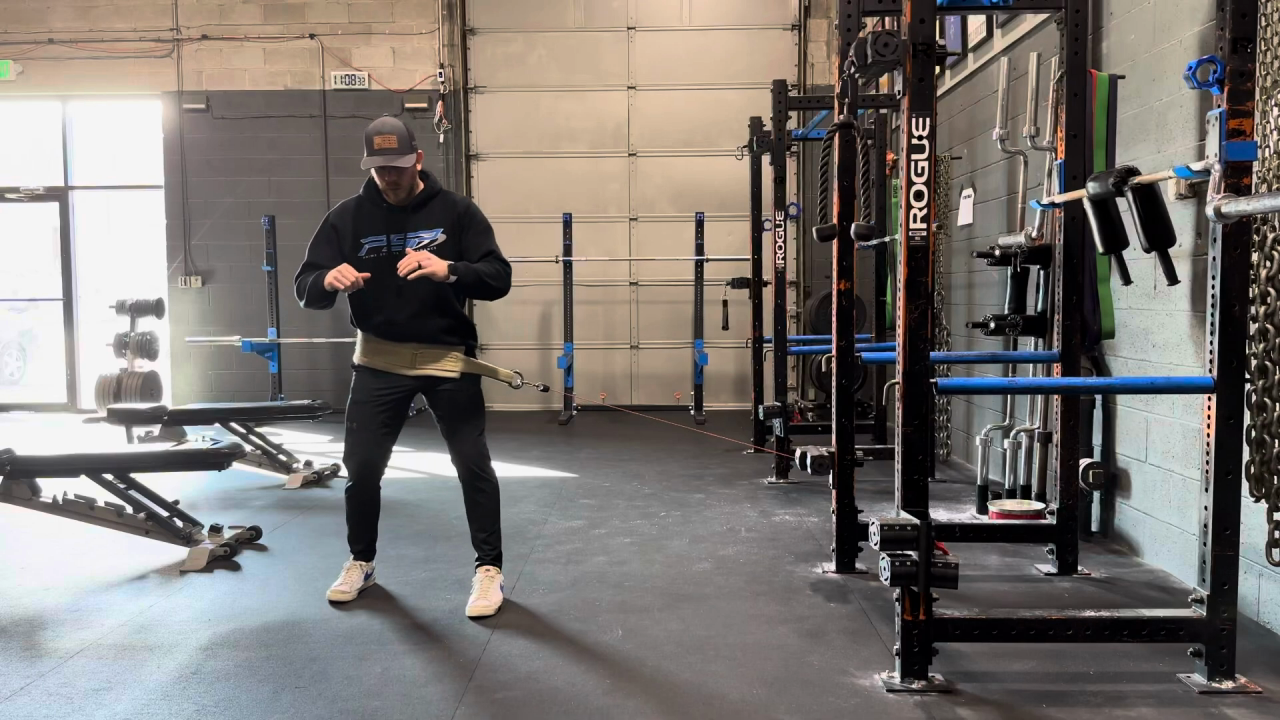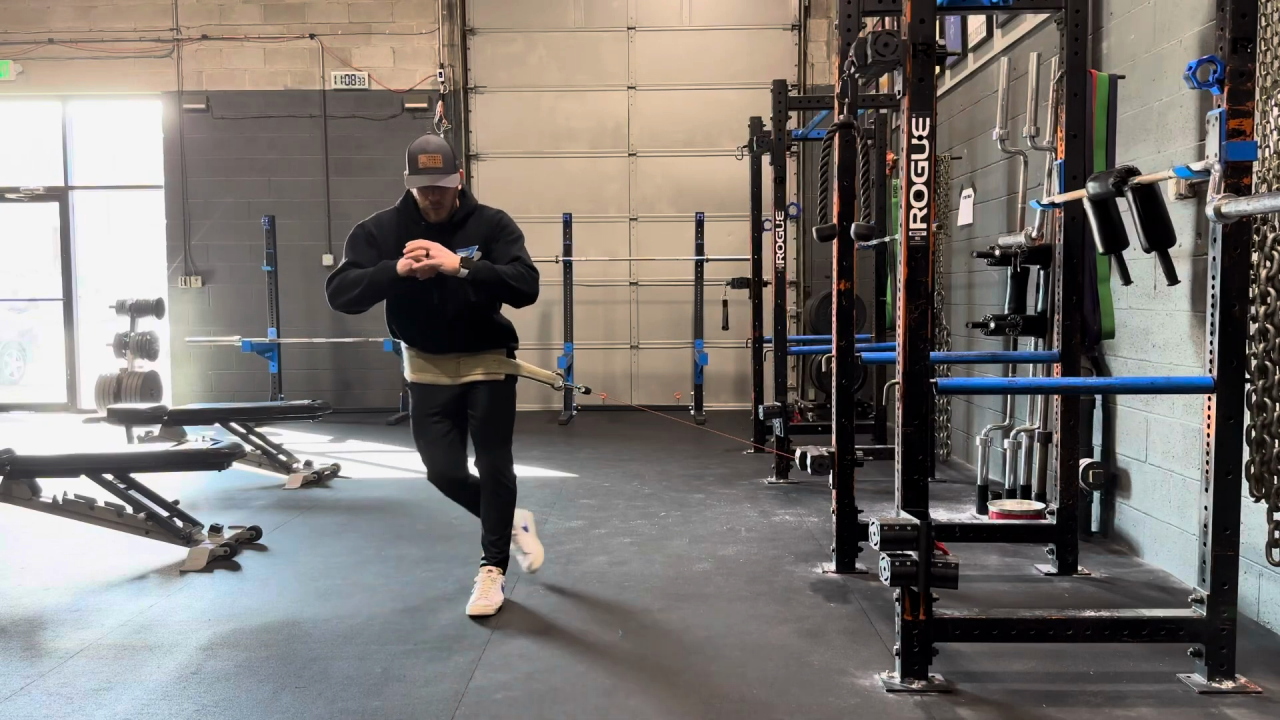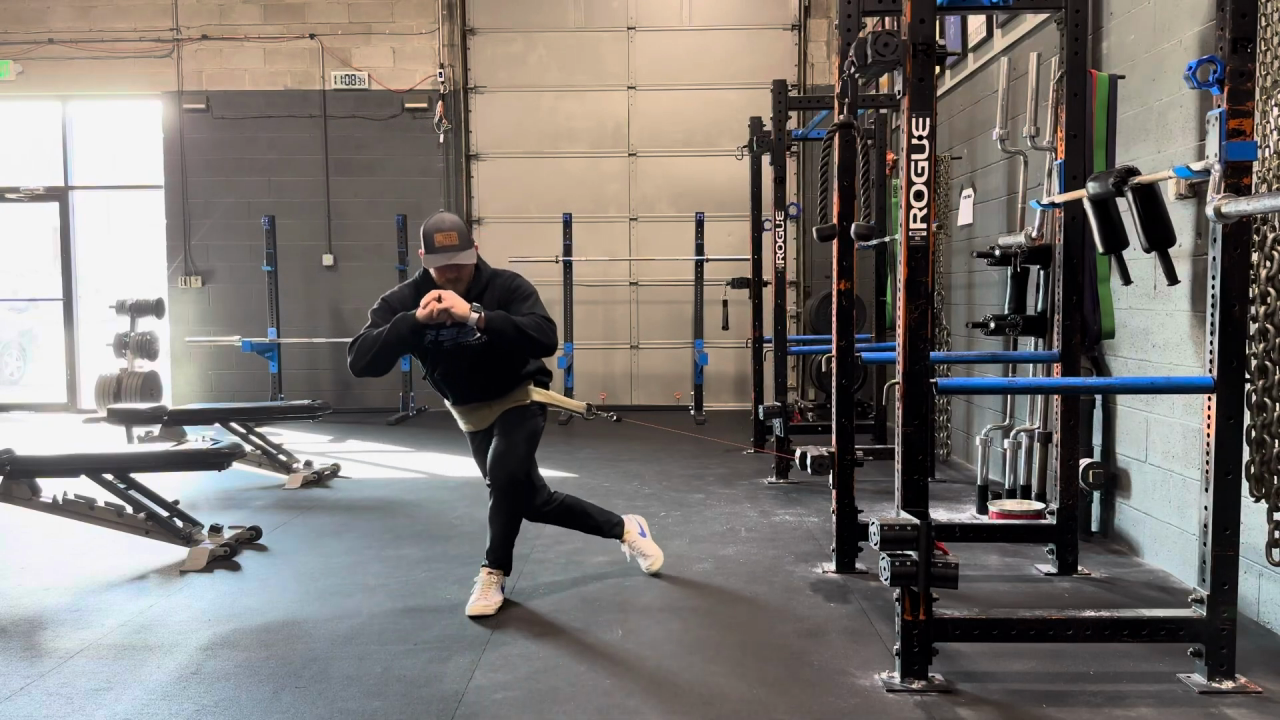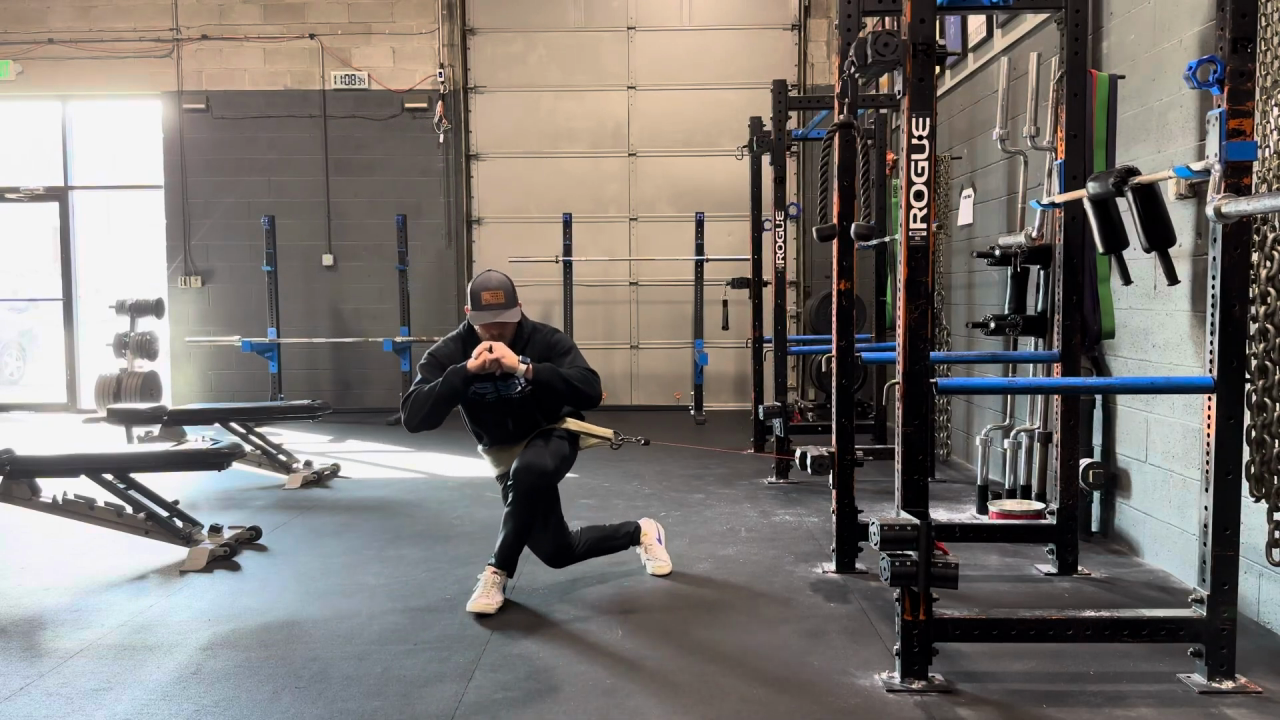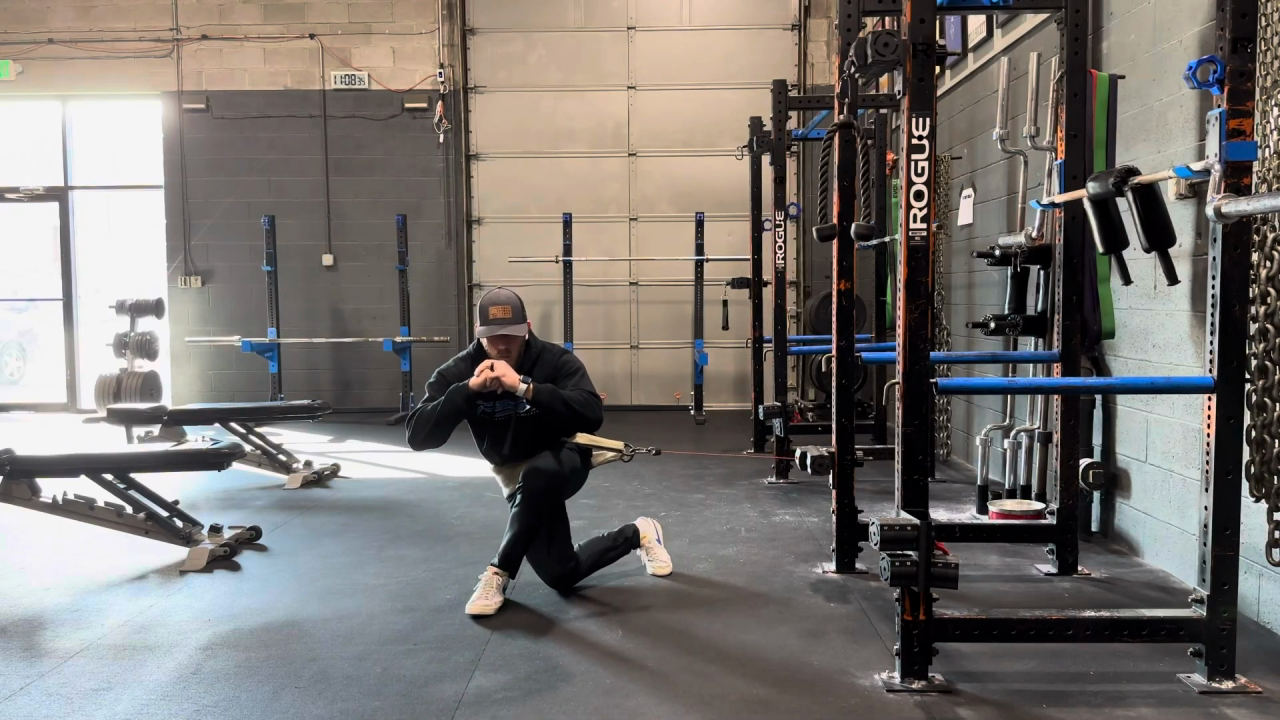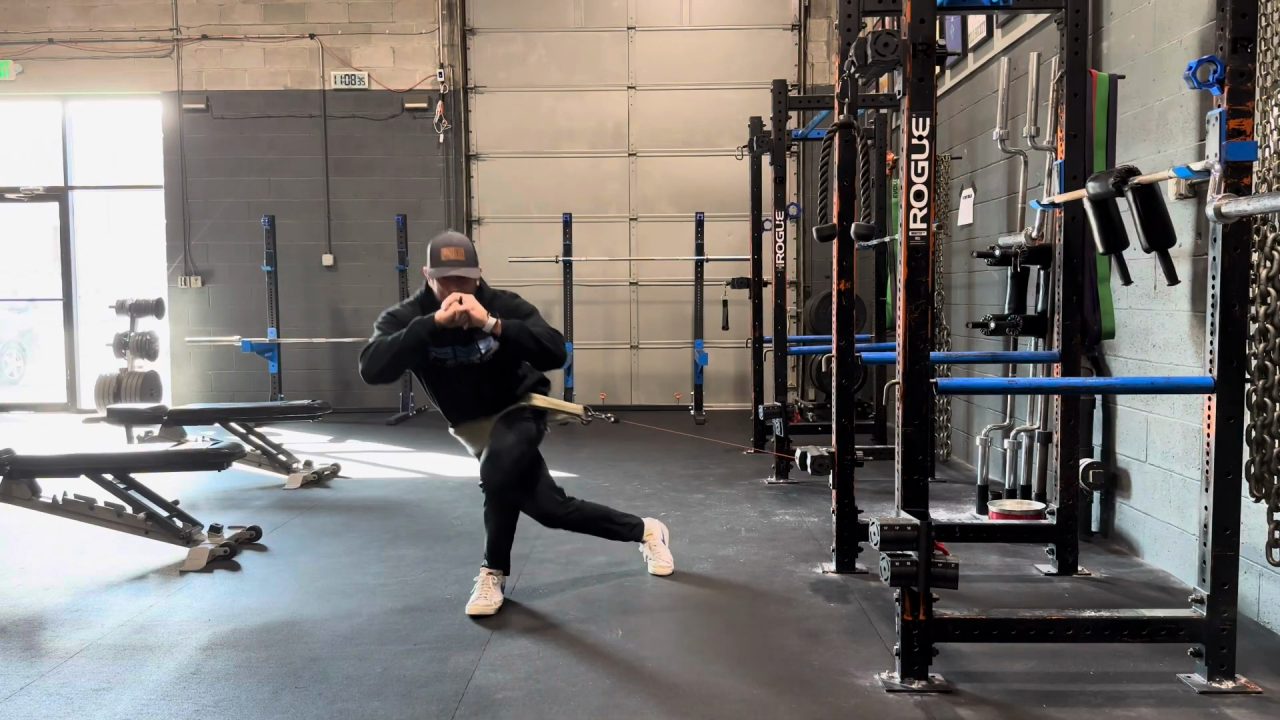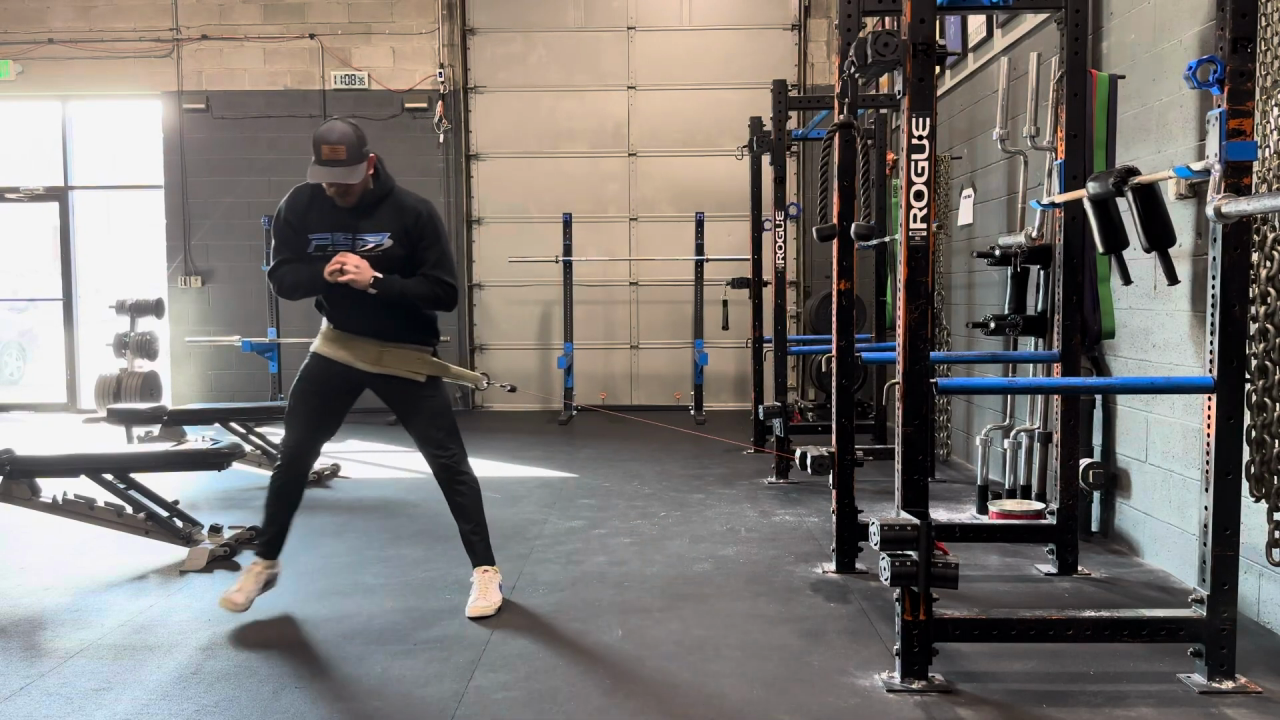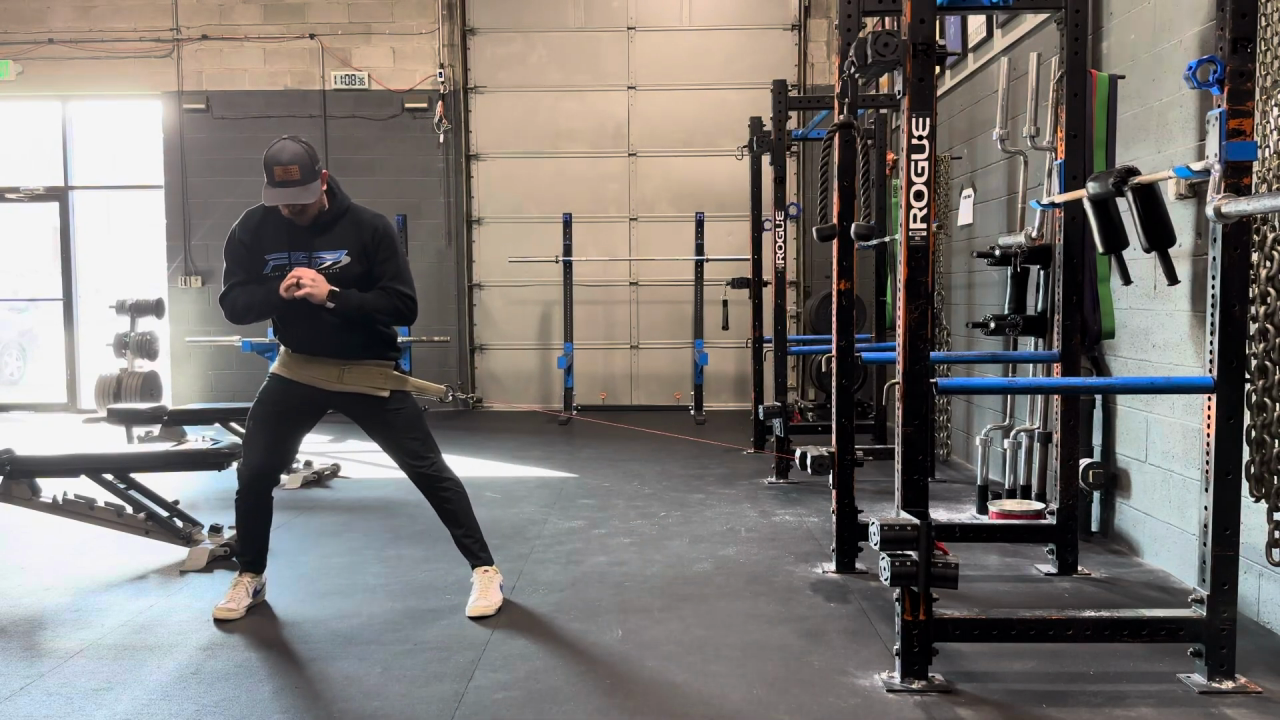
dt=0.5s
person 1, frame 1
left shoulder: (456, 211)
right shoulder: (348, 217)
left elbow: (499, 279)
right elbow: (306, 291)
left wrist: (448, 270)
right wrist: (327, 279)
right hip: (380, 360)
left knee: (473, 463)
right knee: (361, 467)
left ankle: (489, 571)
right ankle: (361, 562)
person 1, frame 2
left shoulder: (492, 224)
right shoulder: (381, 230)
left elbow: (526, 287)
right elbow: (339, 295)
left wrist: (460, 266)
right wrist: (393, 270)
left hip: (487, 360)
right hip: (427, 366)
left knee: (493, 465)
right knee: (445, 473)
left ankle: (492, 569)
right ankle: (511, 523)
person 1, frame 3
left shoulder: (507, 286)
right shoulder: (402, 302)
left elbow: (546, 340)
right elbow: (360, 363)
left wrist: (475, 316)
right wrist: (413, 320)
left hip: (519, 397)
right hip: (472, 413)
left knee: (507, 470)
right knee: (533, 501)
left ankle: (493, 574)
right ankle: (625, 528)
person 1, frame 4
left shoulder: (546, 340)
right shoulder: (448, 353)
left elbow: (590, 392)
right elbow: (413, 418)
left wrist: (523, 367)
right wrist: (466, 371)
left hip: (551, 436)
right hip: (504, 455)
left knee: (529, 473)
right knee: (558, 552)
left ankle: (497, 573)
right ankle: (640, 532)
person 1, frame 5
left shoulder: (556, 360)
right shoulder: (457, 373)
left elbow: (591, 416)
right elbow: (418, 437)
left wrist: (523, 387)
right wrist: (468, 390)
left hip: (564, 457)
right hip: (516, 476)
left knee: (538, 478)
right knee: (562, 575)
left ankle: (498, 573)
right ankle: (637, 533)
person 1, frame 6
left shoulder: (504, 306)
right shoulder: (406, 317)
left elbow: (555, 353)
right elbow: (372, 370)
left wrist: (492, 324)
right wrist: (432, 323)
left hip: (519, 410)
right hip: (474, 429)
left knee: (498, 471)
right knee: (552, 508)
left ankle: (493, 573)
right ankle: (643, 530)
person 1, frame 7
left shoulder: (413, 212)
right shoulder: (299, 207)
left elbow: (444, 294)
right elbow: (282, 280)
left wrist: (374, 281)
right wrist: (323, 273)
left hip: (404, 353)
right hip: (338, 346)
left knee: (449, 460)
right knee: (294, 456)
left ankle: (485, 570)
right ankle: (264, 563)
person 1, frame 8
left shoulder: (368, 227)
right shoulder: (252, 230)
left elbow: (403, 307)
right elbow: (234, 305)
left wrist: (332, 296)
right wrist: (278, 293)
left hip: (369, 370)
right hip: (298, 367)
left knee: (428, 470)
right knee: (254, 472)
left ankle: (484, 570)
right ankle: (250, 577)
